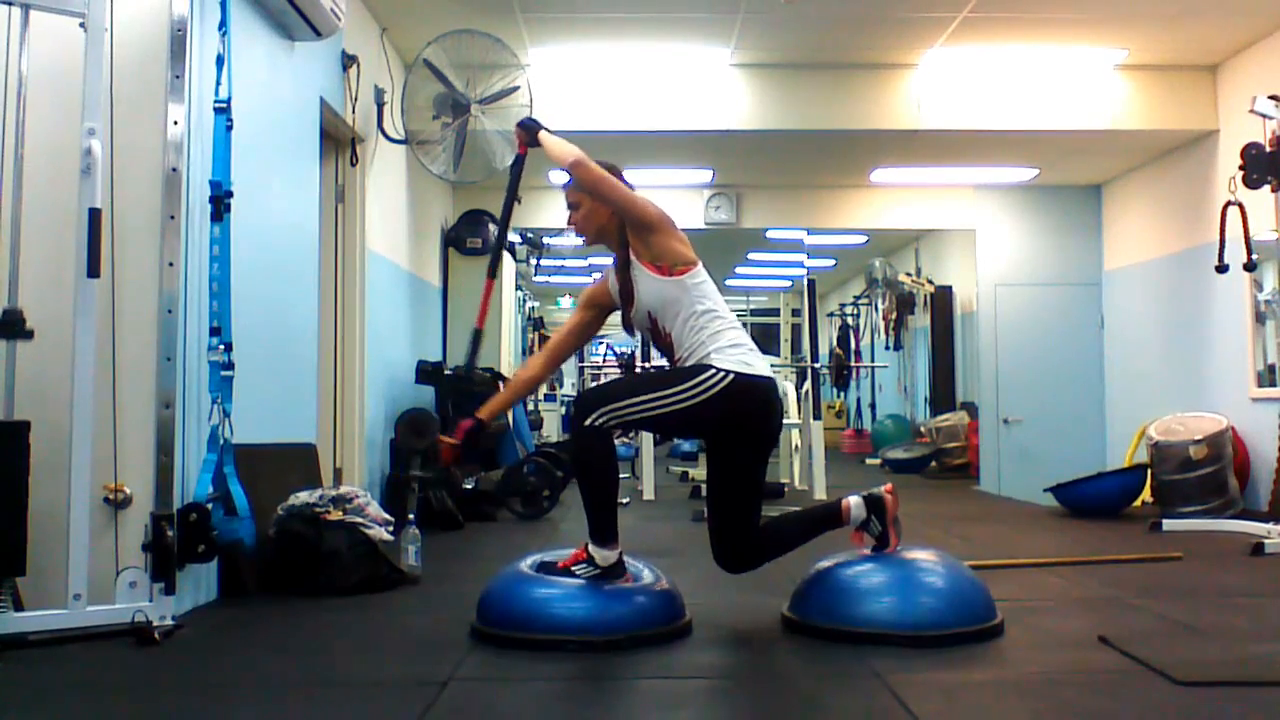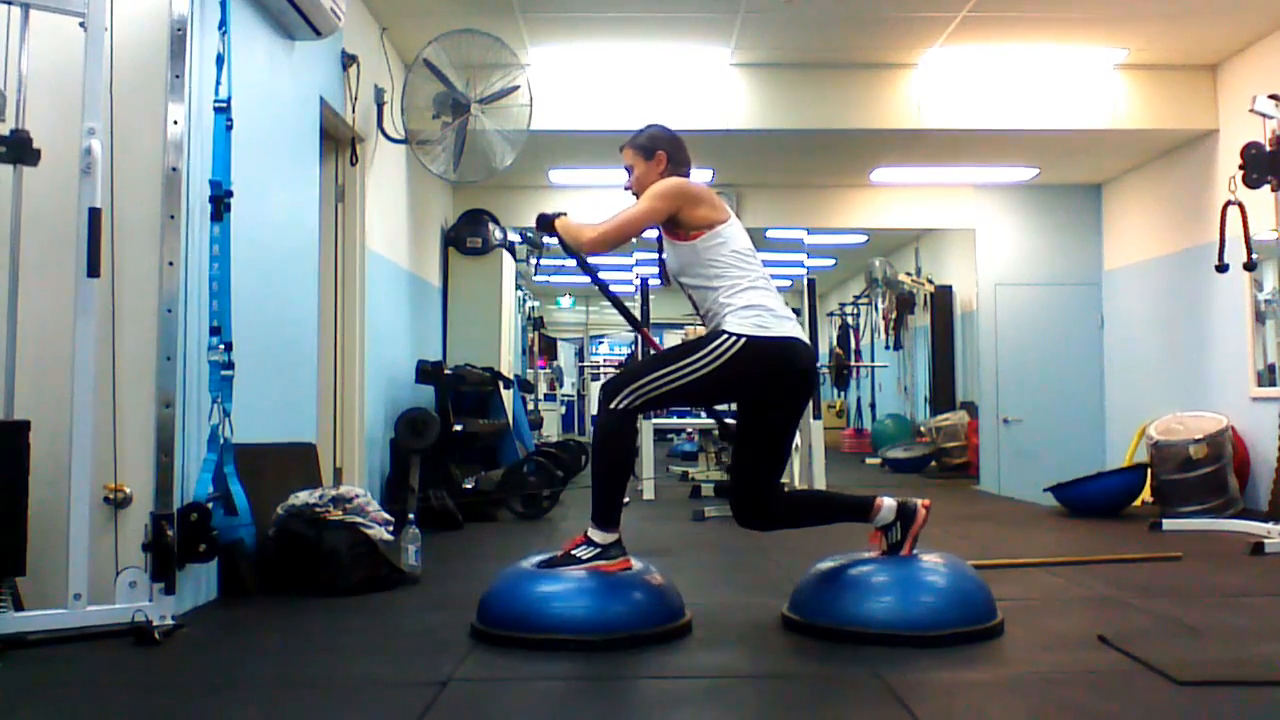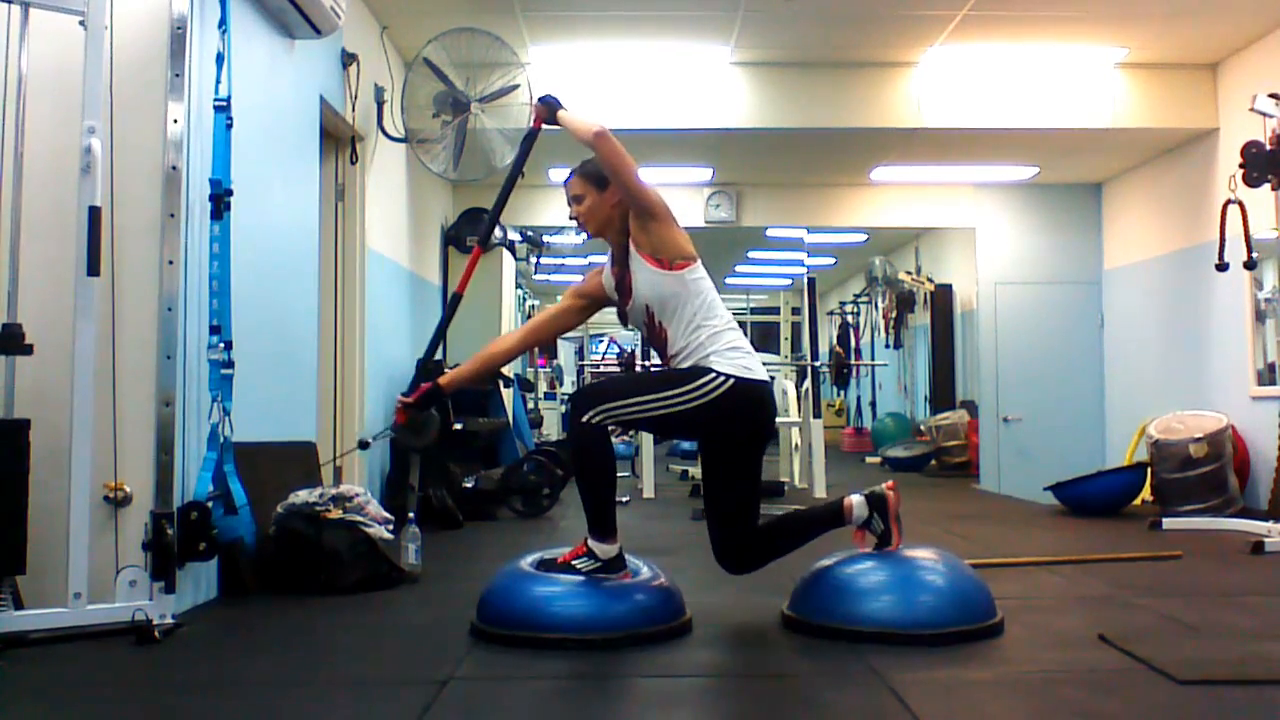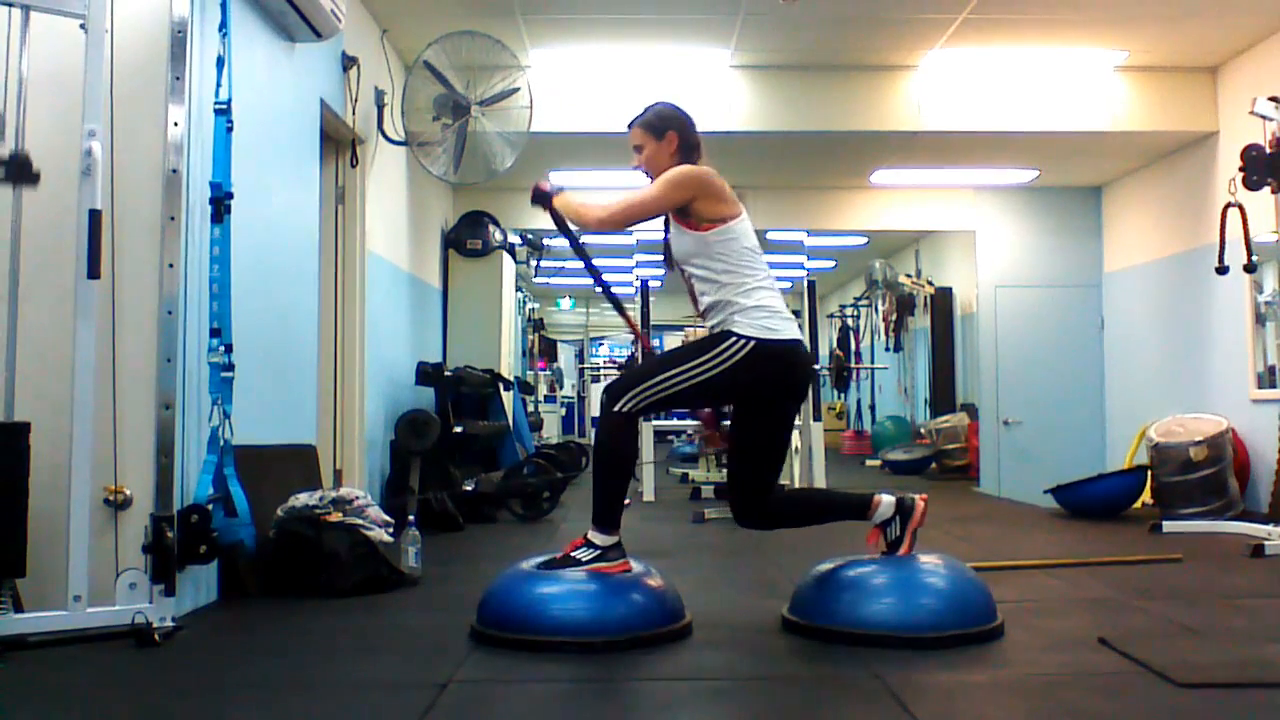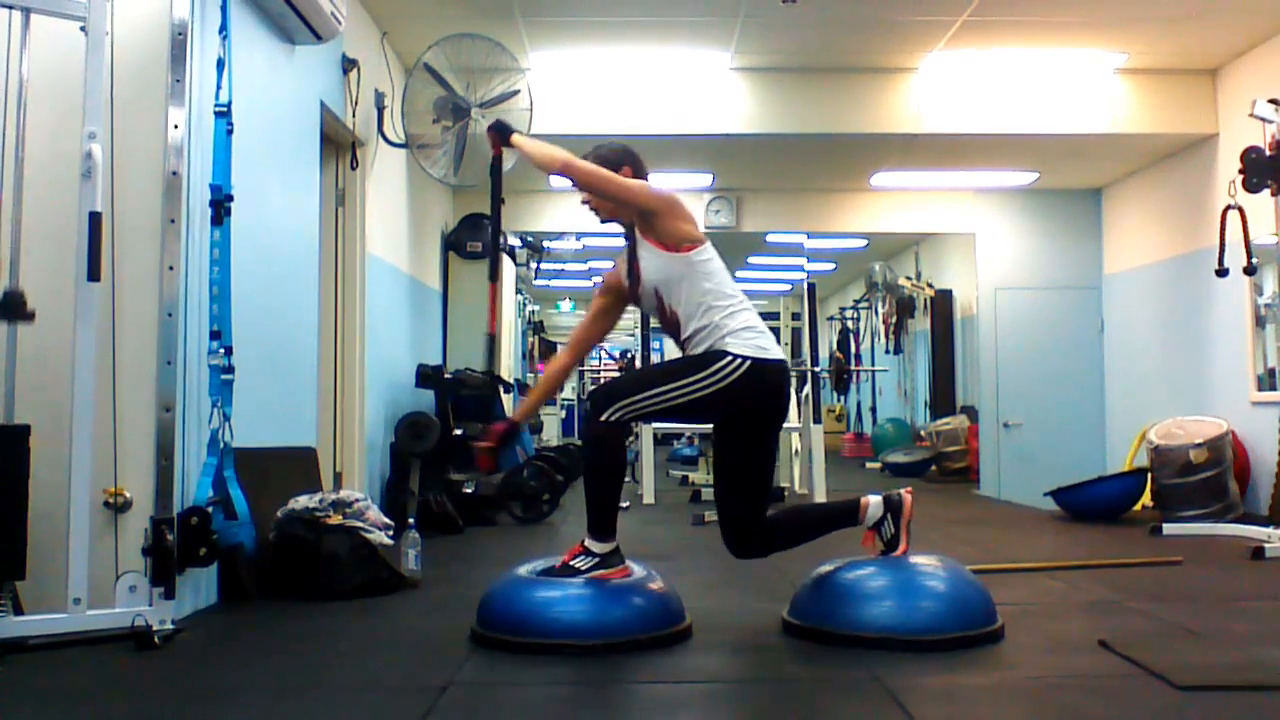
dt=1s
person 1, frame 1
left shoulder: (651, 231)
right shoulder: (605, 291)
left elbow: (580, 165)
right elbow: (544, 360)
left wrist: (540, 134)
right wrist: (478, 421)
left hip: (738, 385)
right hip: (744, 401)
left knee: (591, 410)
right knee: (737, 552)
left ankle: (604, 557)
right ankle: (860, 508)
person 1, frame 2
left shoulder: (677, 192)
right shoulder: (698, 213)
left elbow: (594, 240)
left wrist: (556, 223)
left hip: (754, 345)
right hip: (791, 358)
left knee: (617, 397)
right knee: (755, 507)
left ankle: (603, 541)
right ankle: (891, 511)
person 1, frame 3
left shoulder: (654, 225)
right shoulder: (601, 285)
left elbow: (600, 137)
right elbow: (519, 339)
left wrist: (557, 112)
right wrist: (440, 387)
left hip: (733, 388)
right hip: (730, 399)
left knee: (587, 409)
right knee: (739, 554)
left ankle: (604, 552)
right ankle: (861, 506)
person 1, frame 4
left shoulder: (694, 180)
right shoulder: (687, 212)
left elbow: (602, 220)
right elbow: (710, 298)
left wrist: (554, 197)
right wrist: (710, 400)
left hip: (756, 345)
right hip: (780, 357)
left knee: (620, 399)
right knee: (753, 507)
left ankle: (603, 543)
right ankle: (890, 508)
person 1, frame 5
left shoulder: (660, 208)
right shoulder: (623, 276)
left elbow: (566, 164)
right elbow: (570, 353)
left wrist: (513, 139)
right wrist: (516, 421)
left hip: (746, 366)
right hip: (751, 379)
left knee: (606, 406)
right knee: (746, 537)
left ankle: (601, 552)
right ankle: (878, 509)
